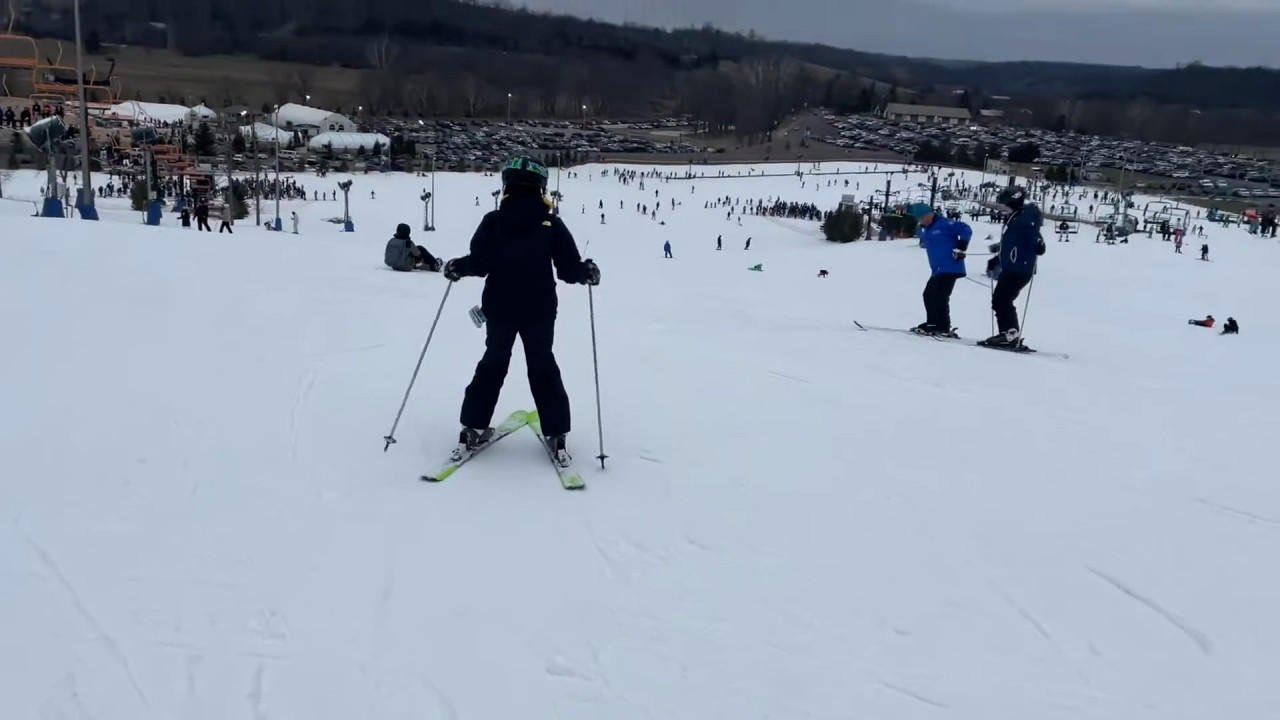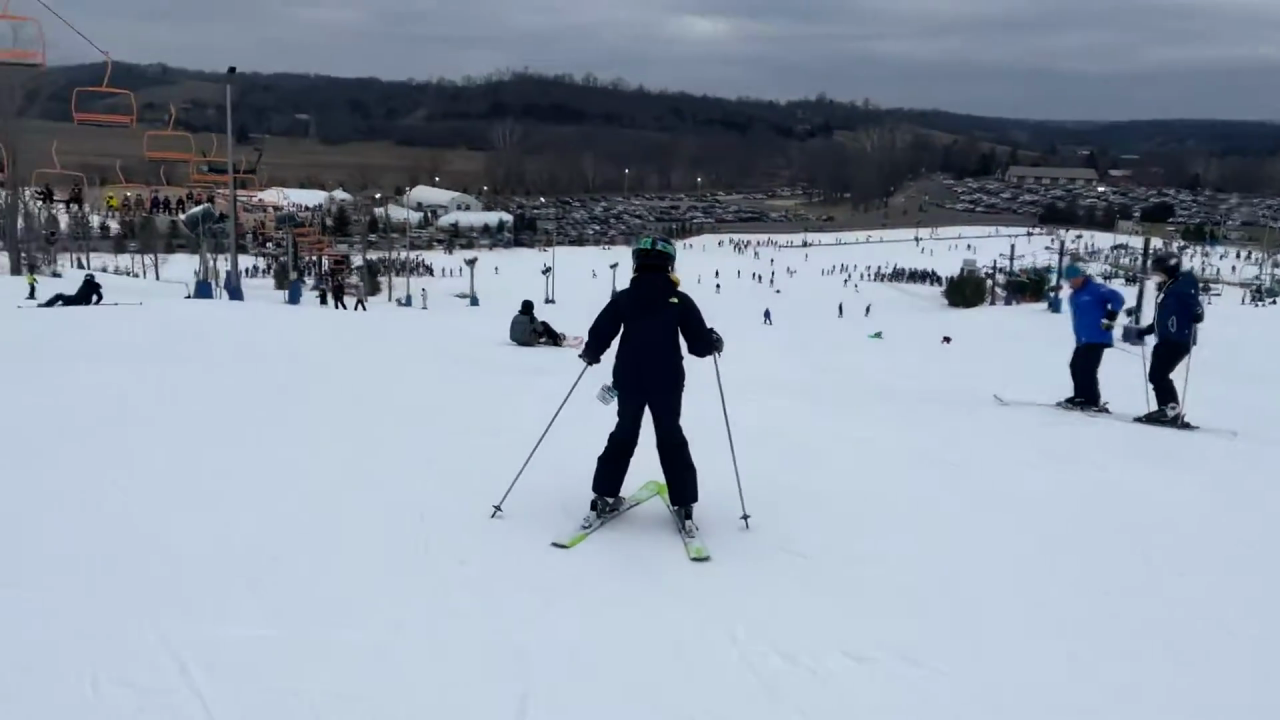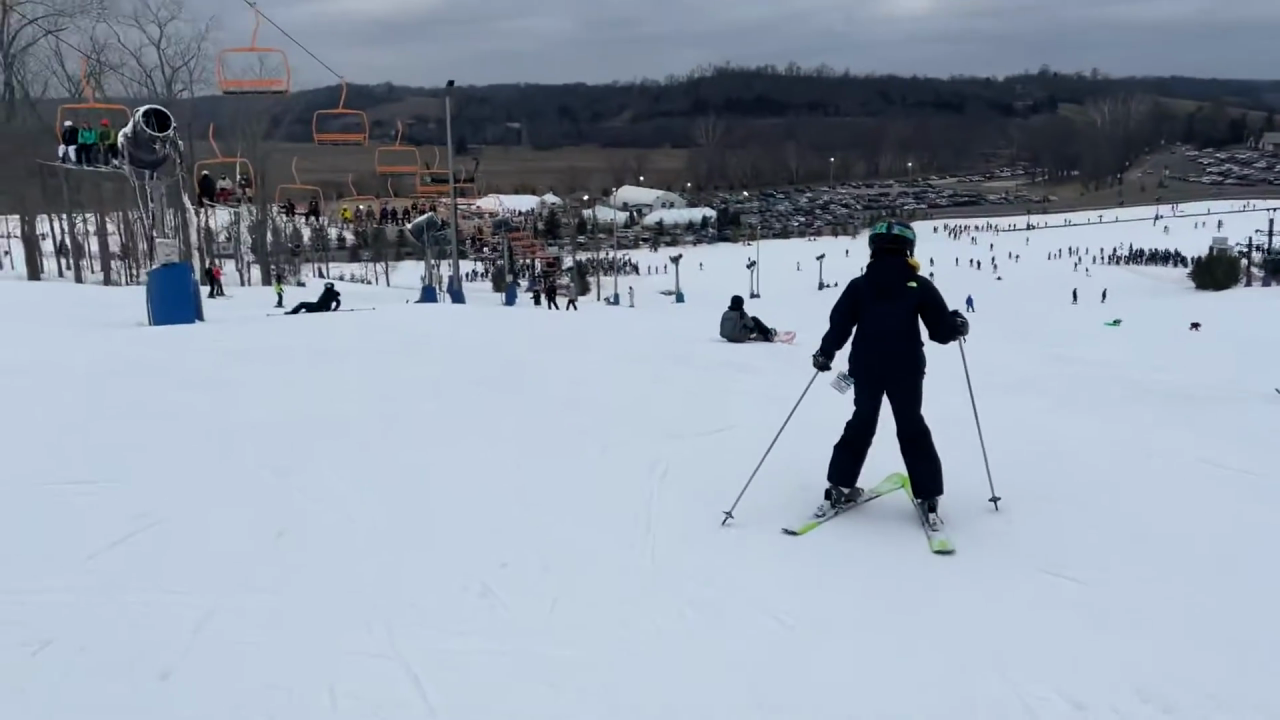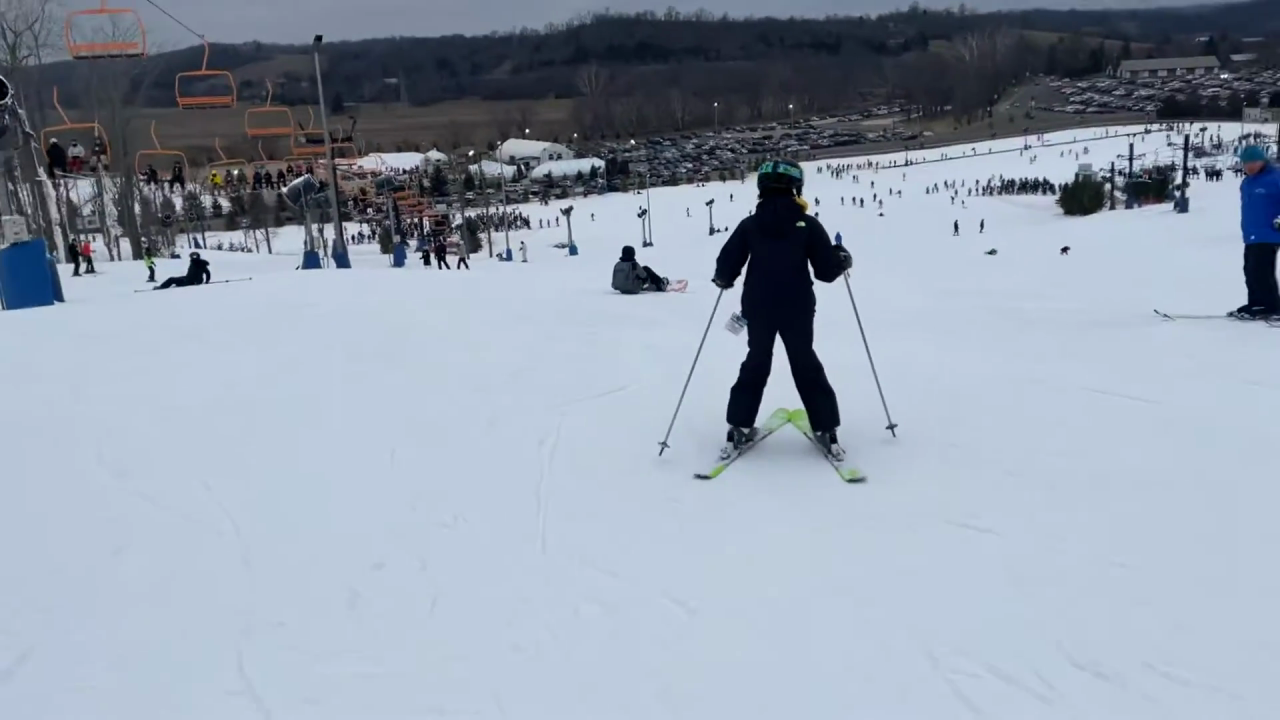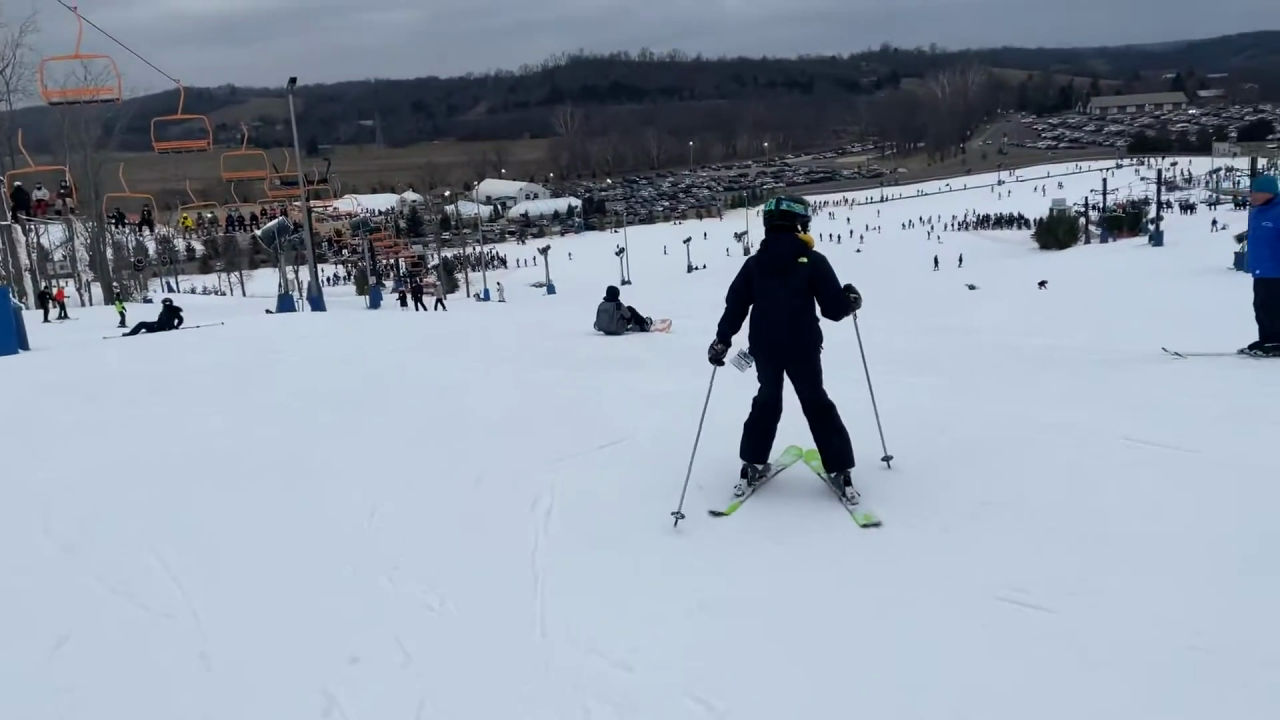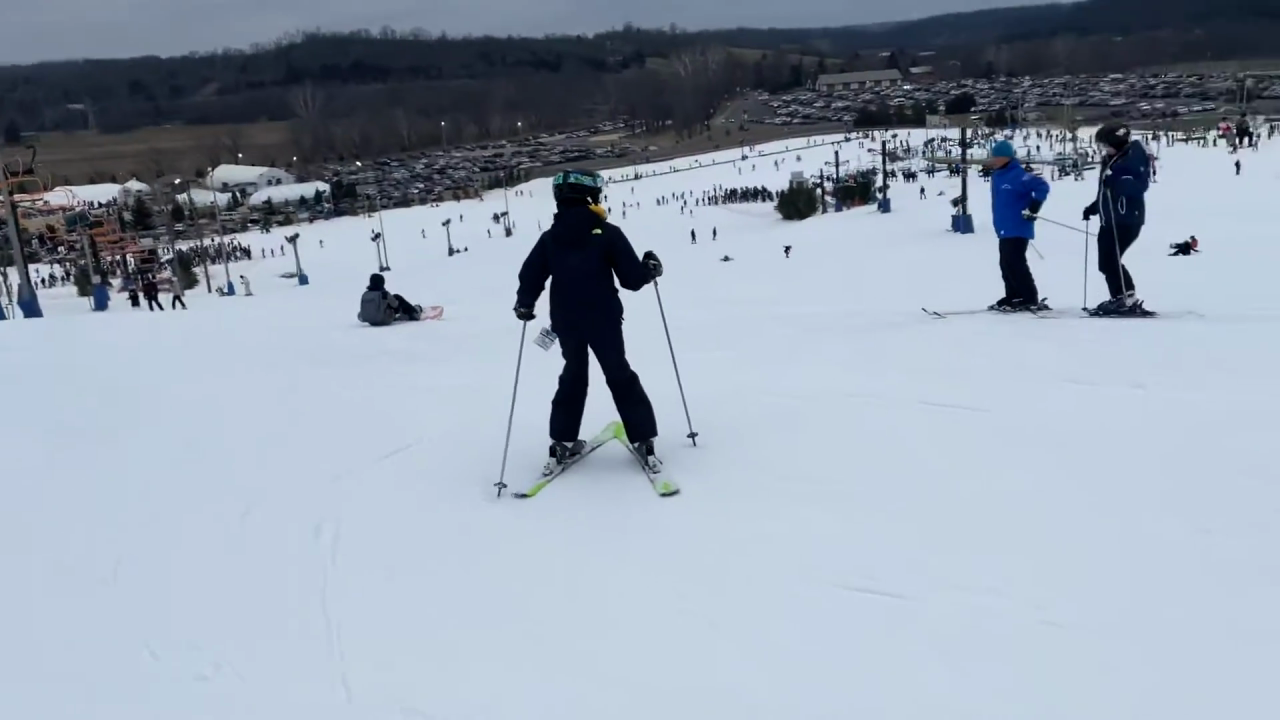
dt=0.4s
person 1, frame 1
left shoulder: (494, 220)
right shoulder: (552, 224)
left elbow: (480, 263)
right elbow: (569, 268)
left wrist: (456, 267)
right wrist: (589, 272)
left hip: (500, 308)
right hip: (540, 310)
left knee: (493, 364)
right knee: (543, 368)
left ankle: (473, 429)
right ankle: (556, 435)
person 1, frame 2
left shoulder: (623, 298)
right shoulder: (680, 301)
left elbow: (599, 335)
right elbow: (699, 345)
left wrist: (590, 353)
right wrist: (714, 342)
left hip: (629, 381)
right hip: (667, 383)
left knee: (623, 435)
right knee: (671, 439)
left ankle: (604, 497)
right ankle: (684, 505)
person 1, frame 3
left shoulder: (859, 285)
right shoulder: (919, 285)
left elbow: (839, 325)
right elbow: (942, 330)
left wrist: (825, 353)
right wrist: (958, 325)
left hip: (865, 370)
right hip: (906, 371)
left knee: (861, 424)
right knee: (912, 429)
left ankle: (839, 488)
right ankle: (928, 498)
person 1, frame 4
left shoulder: (748, 225)
right shoulder: (807, 225)
left elbow: (727, 266)
right elbow: (826, 270)
left wrist: (723, 278)
right wrist: (841, 260)
left hip: (758, 309)
right hip: (797, 310)
left knee: (756, 363)
right knee: (806, 366)
left ankle: (740, 428)
right ankle: (826, 430)
person 1, frame 5
left shoulder: (754, 263)
right shoulder: (813, 261)
left elbow: (736, 305)
right elbow: (833, 309)
left wrist: (722, 339)
right wrist: (851, 301)
left hip: (764, 347)
right hip: (803, 347)
left knee: (767, 401)
right knee: (817, 404)
left ankle: (753, 465)
right ankle: (840, 471)
person 1, frame 6
left shoulder: (549, 238)
right shoulder: (608, 233)
left elbow: (530, 278)
right elbow: (632, 278)
left wrist: (524, 304)
right wrist: (650, 269)
left hip: (566, 323)
right hip: (604, 321)
left knee: (573, 376)
right knee: (620, 376)
left ankle: (562, 442)
right ankle: (644, 440)
